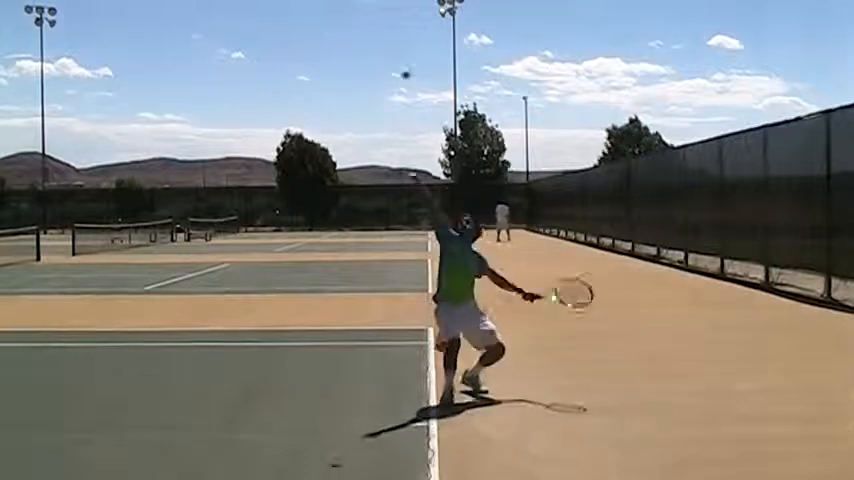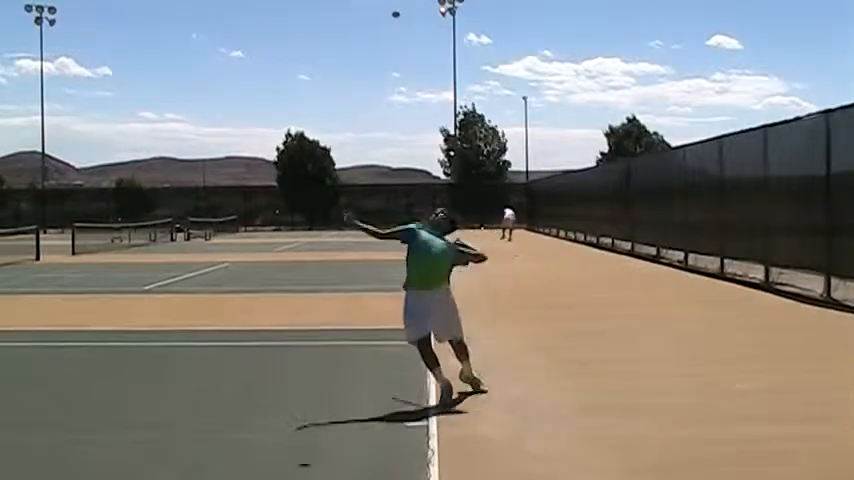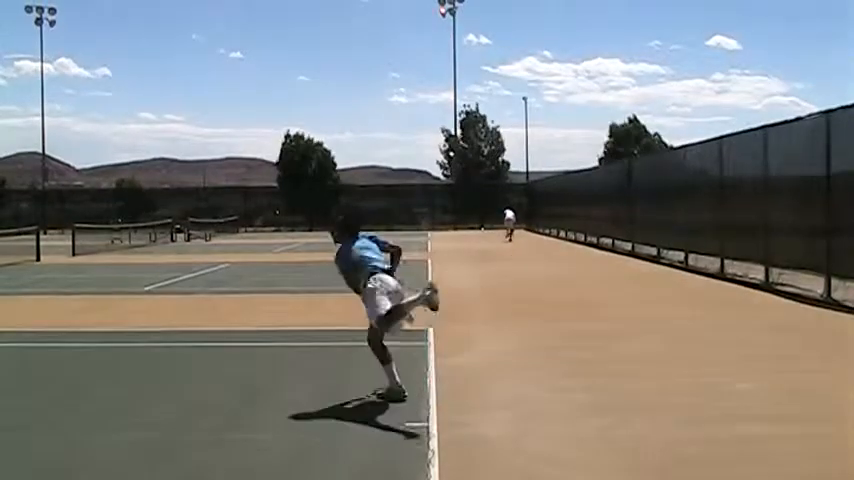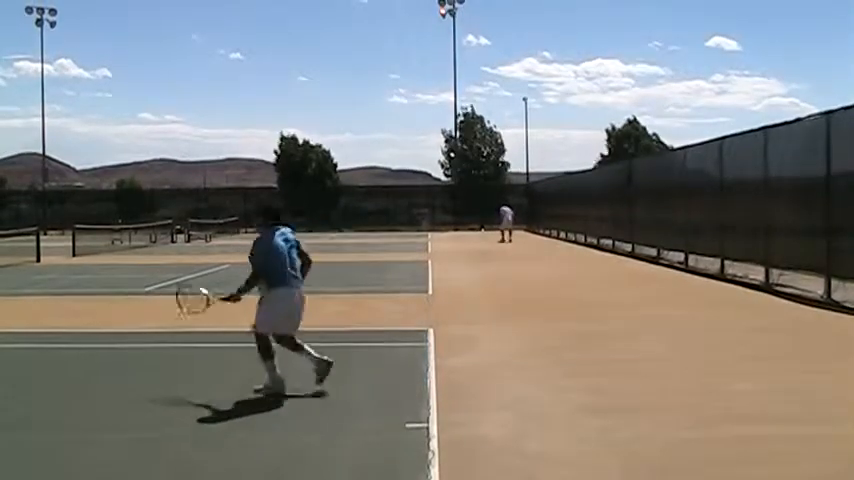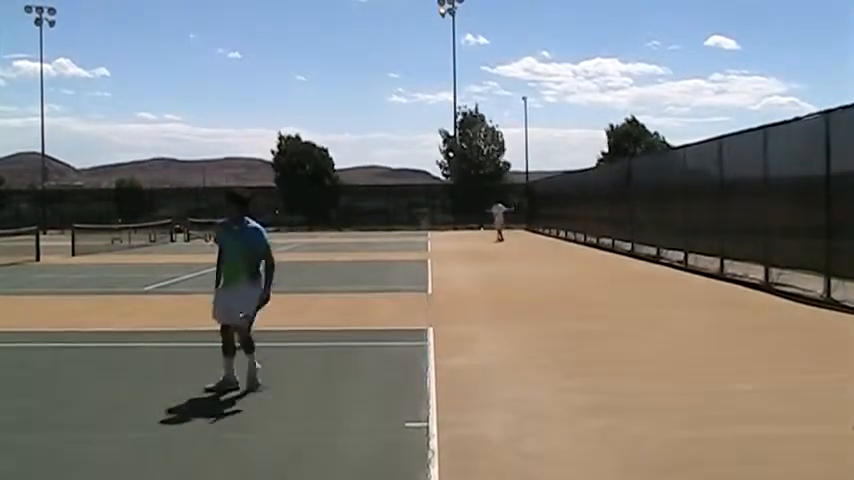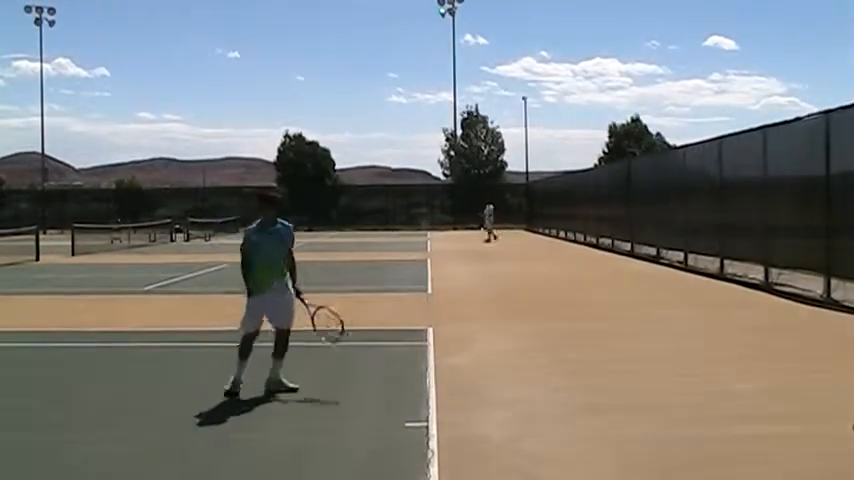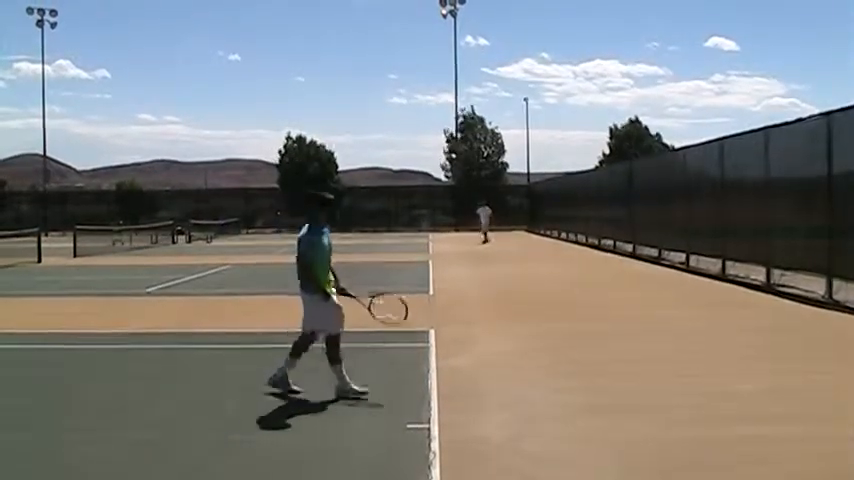
dt=0.5s
person 1, frame 1
left shoulder: (476, 258)
right shoulder: (449, 241)
left elbow: (497, 278)
right elbow: (438, 216)
left wrist: (522, 292)
right wrist: (423, 190)
left hip: (469, 309)
right hip: (447, 308)
left knee: (498, 348)
right knee: (452, 345)
left ankle: (472, 375)
right ankle: (448, 388)
person 1, frame 2
left shoulder: (450, 247)
right shoulder: (415, 231)
left elbow: (480, 257)
right elbow: (382, 235)
left wrist: (461, 247)
right wrist: (357, 223)
left hip: (440, 294)
right hip: (416, 296)
left knee: (457, 342)
right knee: (423, 344)
left ankle: (468, 375)
right ankle: (444, 384)
person 1, frame 3
left shoulder: (342, 253)
right shoulder: (370, 239)
left elbow: (354, 285)
right elbow: (397, 250)
left wrist: (364, 295)
left hip: (376, 283)
right hip: (393, 283)
left knee: (382, 326)
right knee: (374, 338)
left ankle: (423, 296)
right ankle: (395, 387)
person 1, frame 4
left shoulder: (262, 241)
right shoulder: (288, 233)
left elbow: (256, 275)
right elbow: (307, 261)
left wrist: (238, 293)
left hip: (278, 294)
right hip: (296, 292)
left knee: (261, 335)
right knee: (284, 337)
left ankle: (275, 382)
right ankle: (319, 361)
person 1, frame 5
left shoulder: (255, 231)
right shoulder: (223, 228)
left elbow: (269, 261)
left wrist: (267, 289)
right wrist: (218, 281)
left hip: (249, 287)
right hip: (227, 287)
left knee: (243, 330)
right knee: (226, 330)
left ankle: (252, 369)
right ankle: (229, 377)
person 1, frame 6
left shoulder: (286, 230)
right shoulder: (252, 233)
right elbow: (245, 263)
left wrist: (294, 283)
right wrist: (250, 288)
left hip: (281, 289)
right hip: (258, 291)
left knee: (284, 332)
right knee: (250, 334)
left ankle: (275, 378)
right ankle: (236, 379)
person 1, frame 7
left shoulder: (323, 231)
right shoulder: (308, 236)
right elbow: (304, 269)
left wrist: (337, 284)
right wrist: (323, 292)
left hip: (324, 292)
right hip: (315, 294)
left knee: (309, 335)
right knee: (333, 335)
left ankle: (281, 376)
right ankle: (343, 385)
